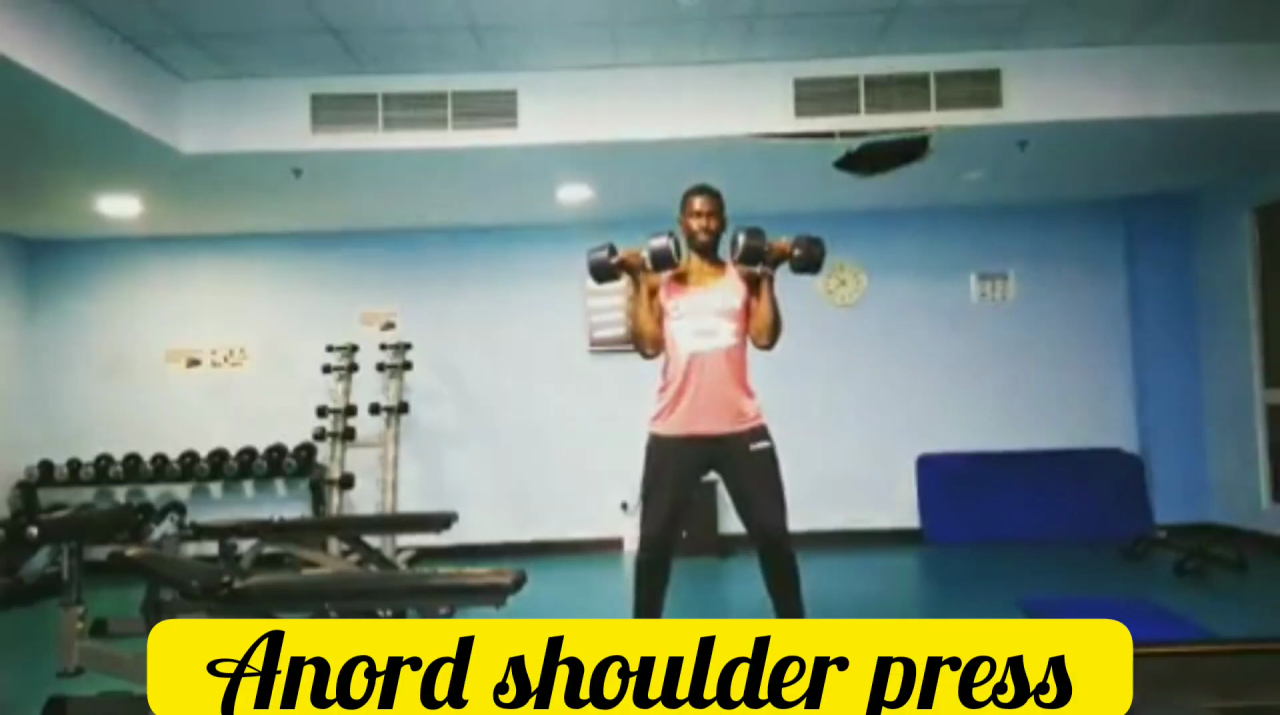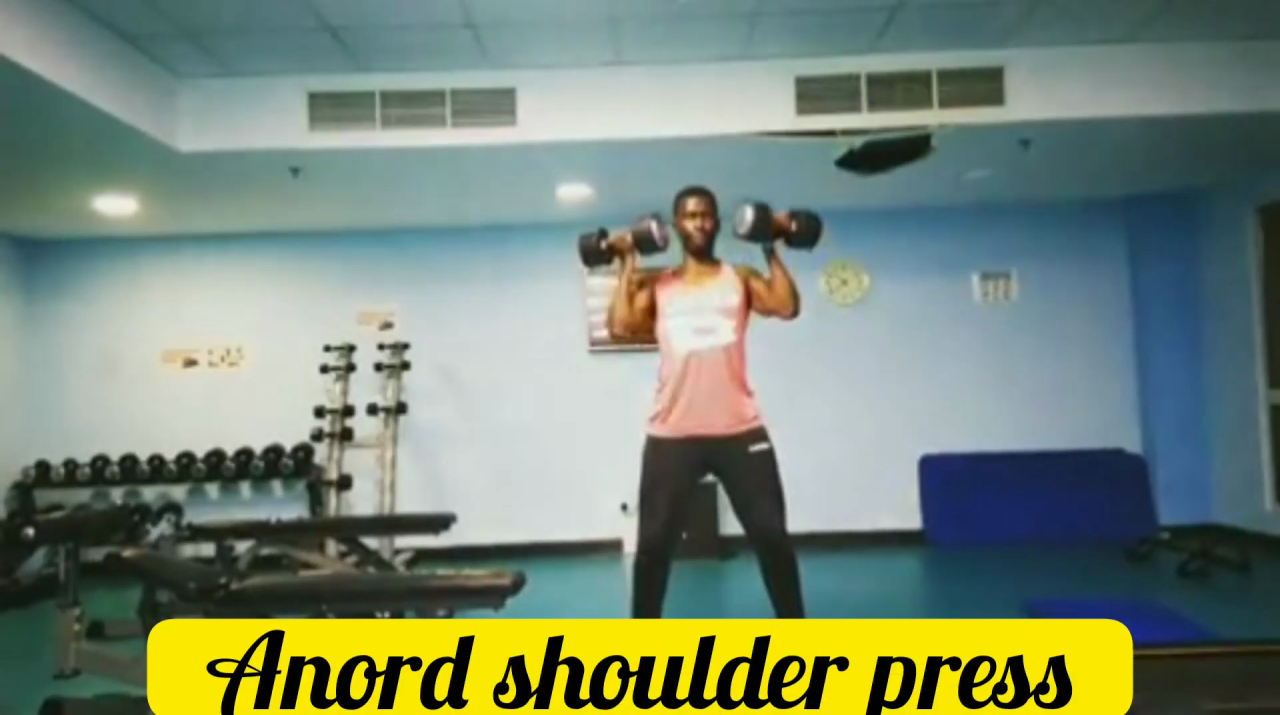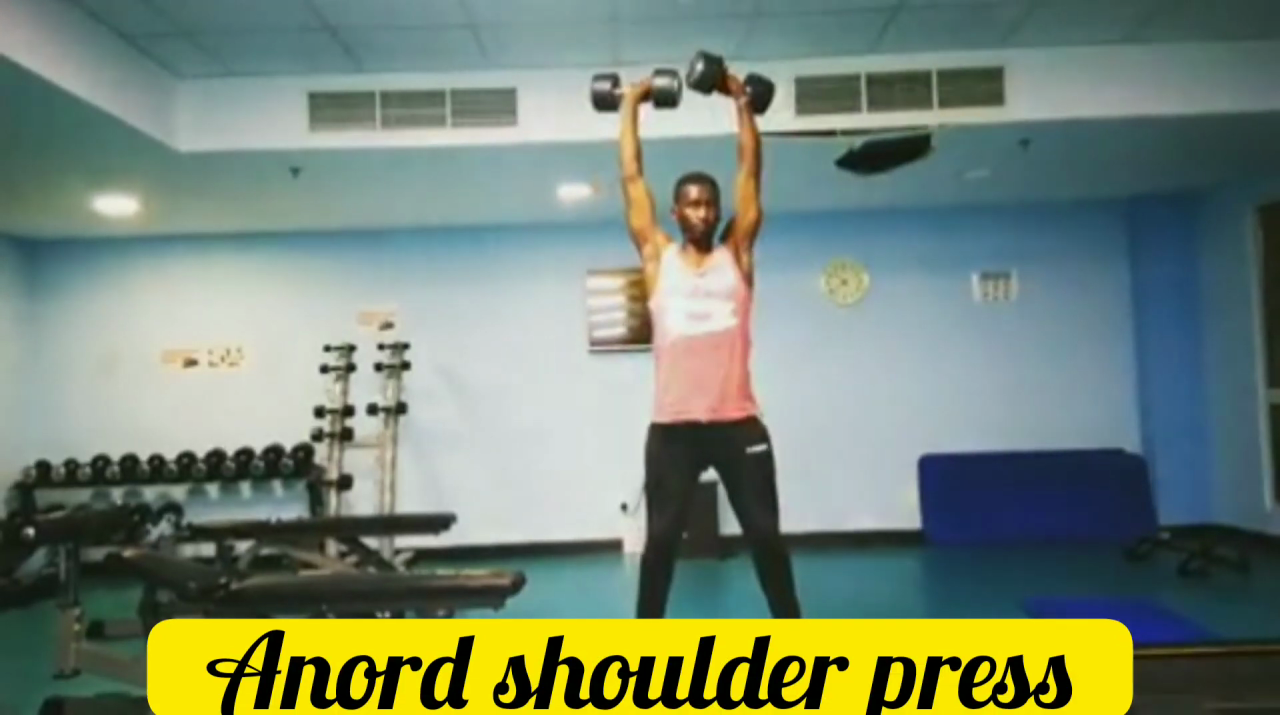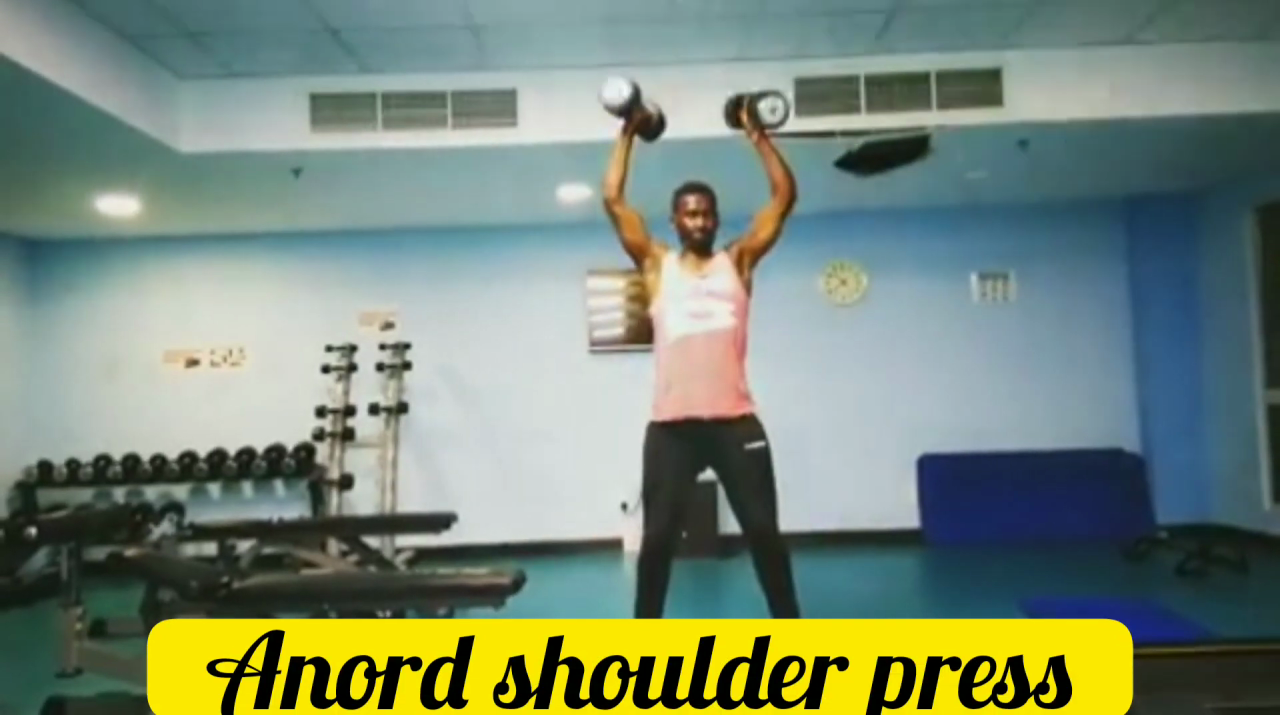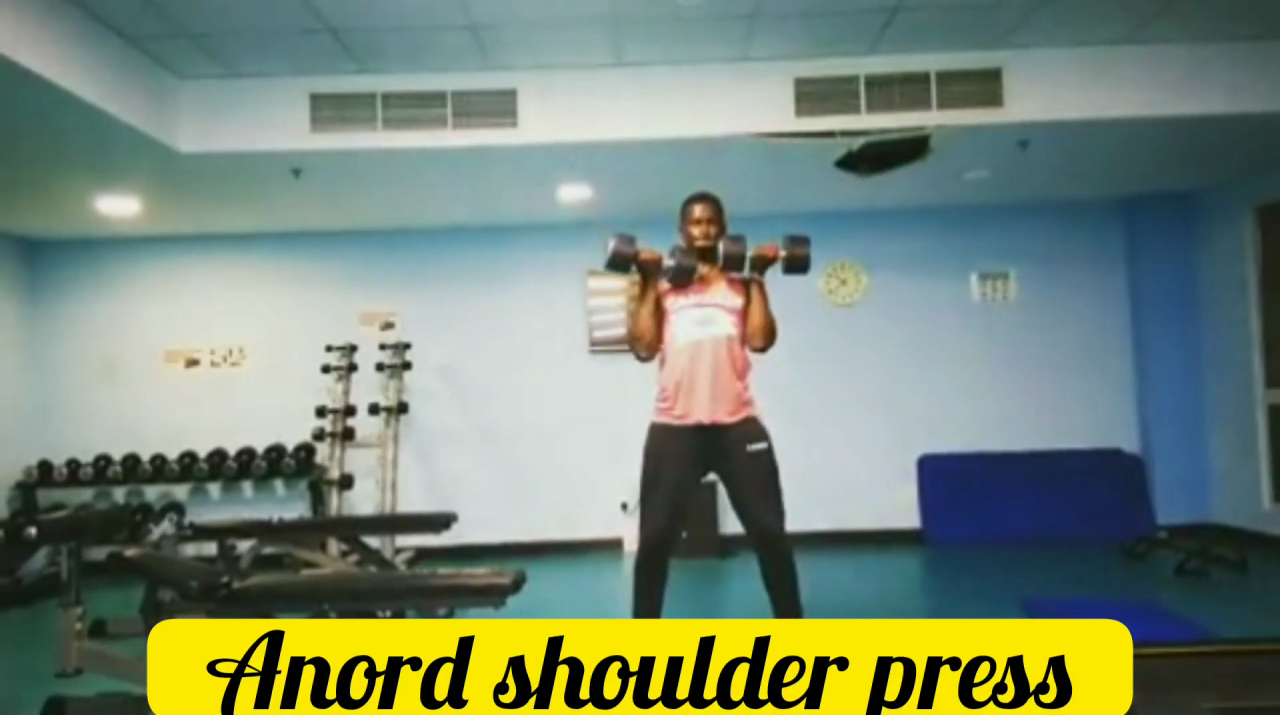
dt=1s
person 1, frame 1
left shoulder: (745, 278)
right shoulder: (660, 282)
left elbow: (765, 337)
right elbow: (648, 345)
left wrist: (769, 274)
right wrist: (638, 281)
left hip: (741, 427)
right hip: (675, 430)
left knee: (771, 532)
right knee: (656, 538)
person 1, frame 2
left shoulder: (740, 279)
right shoulder: (656, 286)
left elbow: (788, 307)
right elbow: (620, 327)
left wrist: (773, 252)
right wrist: (626, 265)
left hip: (739, 429)
right hip: (672, 433)
left knee: (771, 534)
right knee: (654, 540)
person 1, frame 3
left shoulder: (738, 254)
right shoulder: (658, 257)
left elbow: (750, 170)
right elbow: (632, 177)
left wrist: (742, 101)
right wrist: (631, 105)
left hip: (738, 424)
right hip: (673, 427)
left knee: (765, 536)
right knee: (661, 539)
person 1, frame 4
left shoulder: (738, 262)
right shoulder: (656, 264)
left elbow: (786, 197)
right elbow: (612, 199)
left wrist: (756, 134)
right wrist: (628, 134)
left hip: (735, 422)
right hip: (672, 425)
left knee: (764, 532)
right knee: (658, 538)
person 1, frame 5
left shoulder: (741, 285)
right shoulder: (662, 286)
left elbow: (761, 340)
right elbow: (642, 348)
left wrist: (758, 278)
right wrist: (647, 283)
left hip: (737, 424)
right hip: (674, 427)
left knee: (769, 532)
right knee: (655, 536)
